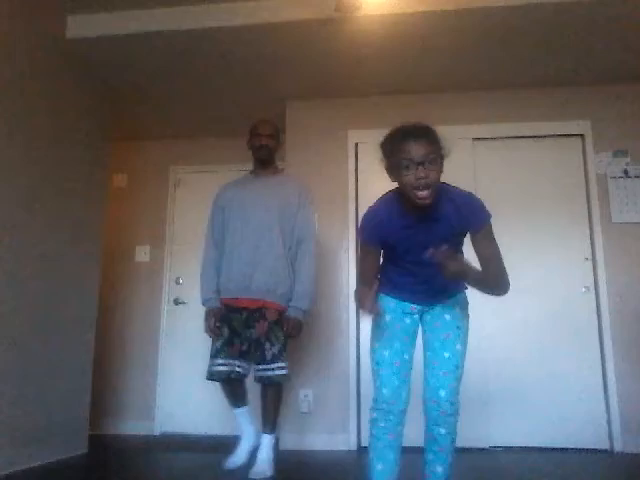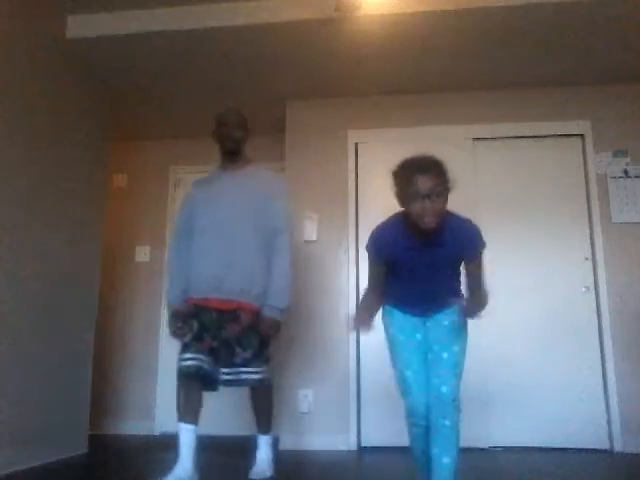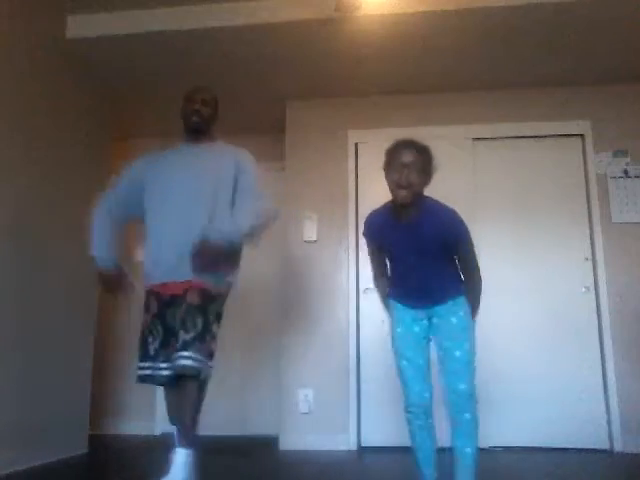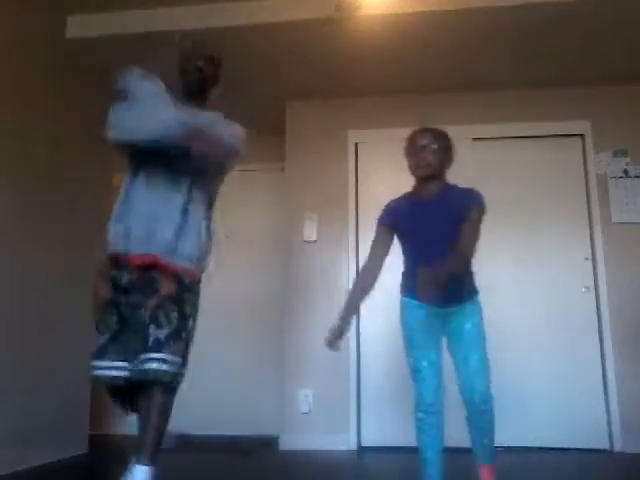
dt=0.5s
person 1, frame 1
left shoulder: (295, 192)
right shoulder: (228, 193)
left elbow: (305, 252)
right elbow: (213, 249)
left wrist: (298, 306)
right wrist: (210, 300)
left hip: (273, 300)
right hip: (230, 298)
left knee: (271, 374)
right knee: (224, 369)
left ankle: (265, 450)
right ankle: (247, 432)
person 1, frame 2
left shoulder: (268, 183)
right shoulder: (198, 190)
left elbow: (280, 246)
right elbow: (181, 246)
left wrist: (274, 305)
right wrist: (176, 301)
left hip: (248, 299)
right hip: (201, 299)
left knee: (255, 376)
right knee: (190, 370)
person 1, frame 3
left shoulder: (234, 161)
right shoulder: (152, 164)
left elbow: (262, 205)
right elbow: (111, 205)
left wrist: (228, 237)
right wrist: (106, 258)
left hip: (204, 278)
right hip: (160, 279)
left knee: (190, 362)
right knee: (166, 368)
person 1, frame 4
left shoulder: (227, 132)
right shoulder: (152, 113)
left elbow: (210, 148)
right elbow: (129, 133)
right wrist: (186, 136)
left hip: (177, 258)
right hip: (125, 253)
left knee: (159, 365)
right knee: (111, 363)
right ankle: (150, 438)
person 2, frame 1
left shoulder: (466, 206)
right shoulder: (378, 217)
left elbow: (500, 283)
right elbow: (366, 285)
left wrist: (463, 272)
right wrist: (366, 300)
left hip: (447, 303)
right hip: (395, 303)
left knee: (442, 404)
right knee: (388, 403)
person 2, frame 2
left shoulder: (464, 232)
right shoulder: (385, 237)
left elbow: (476, 293)
right elbow: (375, 291)
left wrist: (472, 305)
right wrist: (364, 314)
left hip: (446, 315)
right hip: (402, 316)
left knee: (444, 401)
right knee: (418, 406)
person 2, frame 3
left shoulder: (447, 220)
right shoulder: (376, 223)
left elbow: (472, 279)
right elbow: (380, 275)
left wrist: (469, 323)
right wrist: (393, 311)
left hip: (449, 306)
right hip: (406, 311)
left knee: (460, 390)
right knee: (417, 401)
person 2, frame 4
left shoulder: (468, 200)
right shoulder: (396, 210)
left elbow: (464, 254)
right elbow: (371, 267)
left wrist: (435, 273)
right wrist: (344, 319)
left hip: (463, 306)
right hip: (416, 307)
left knee: (479, 395)
right knee: (427, 401)
